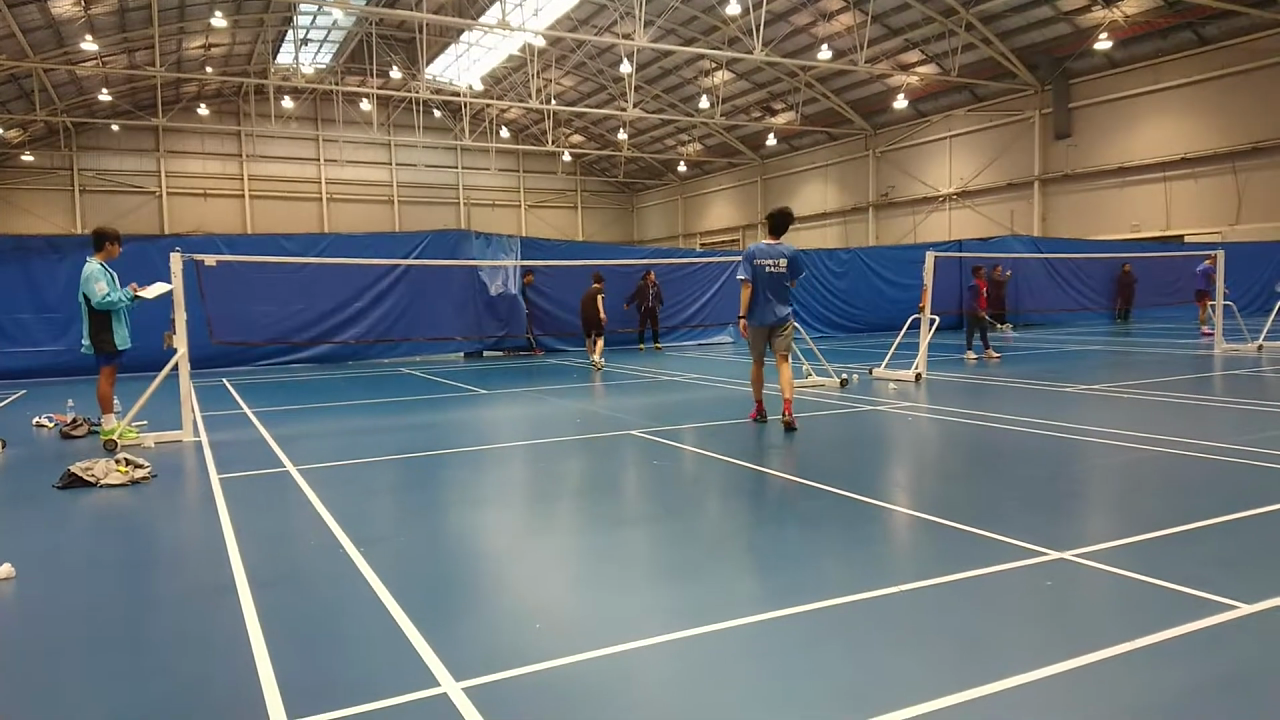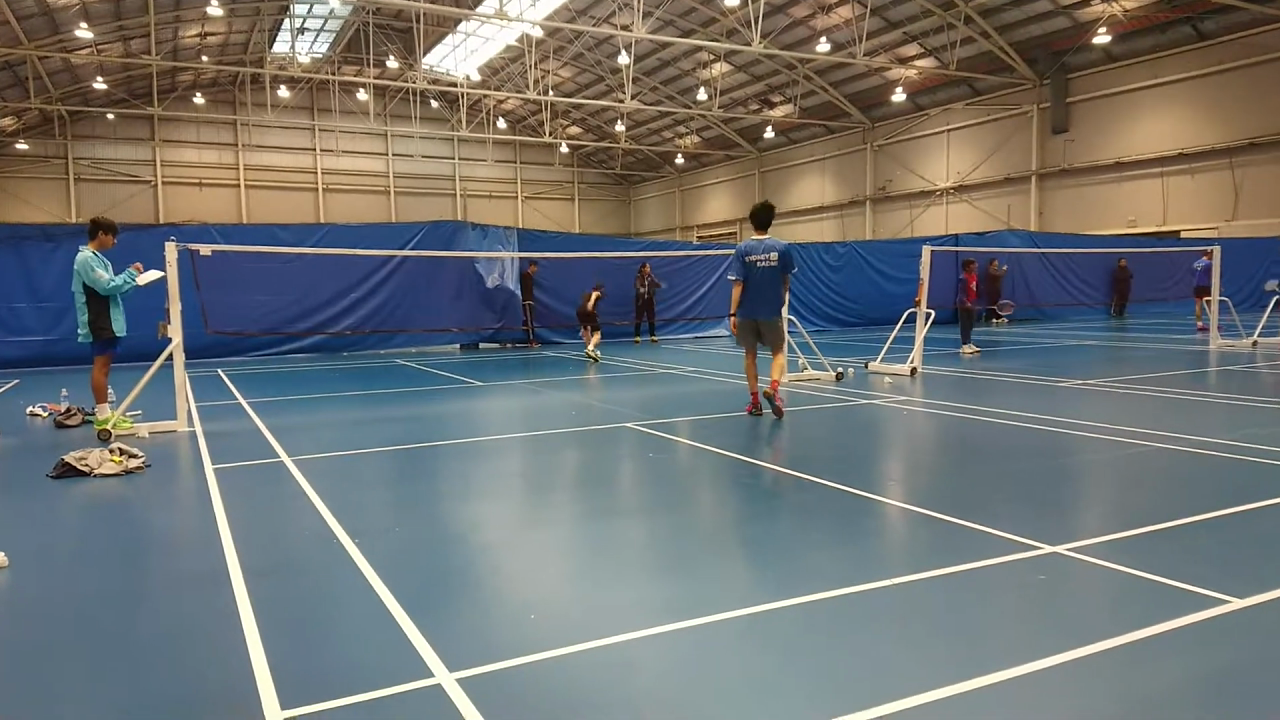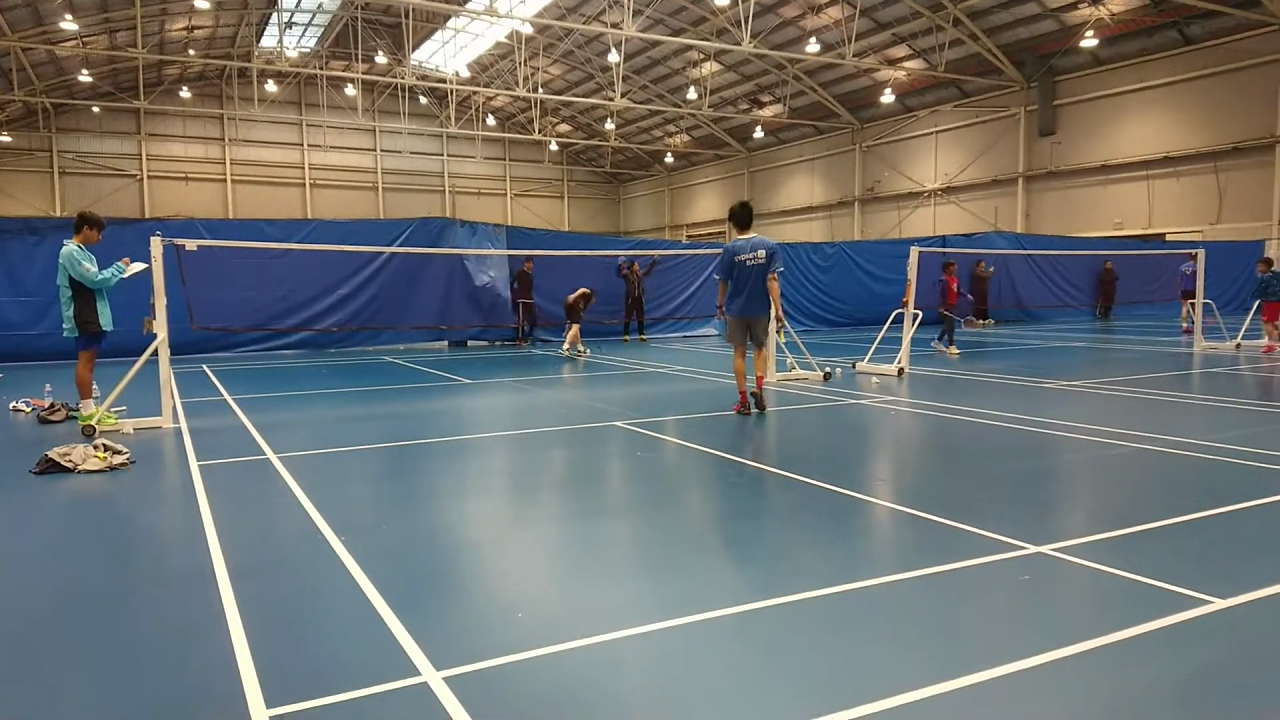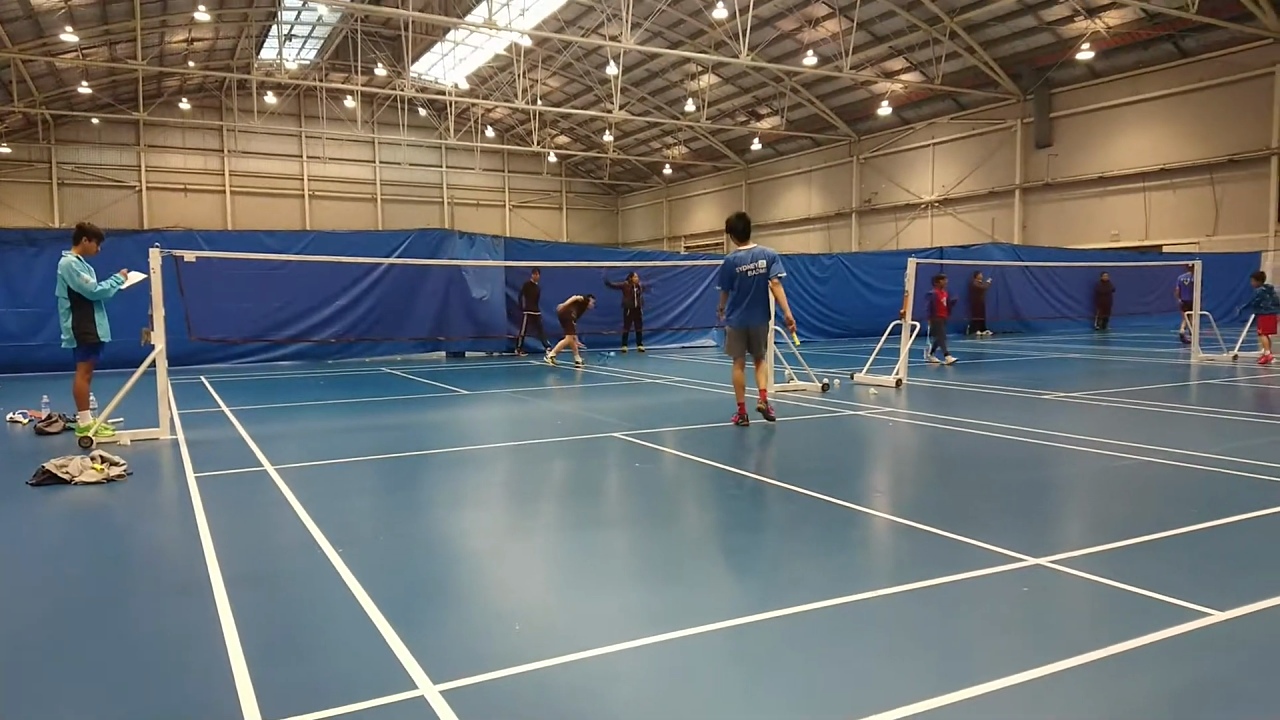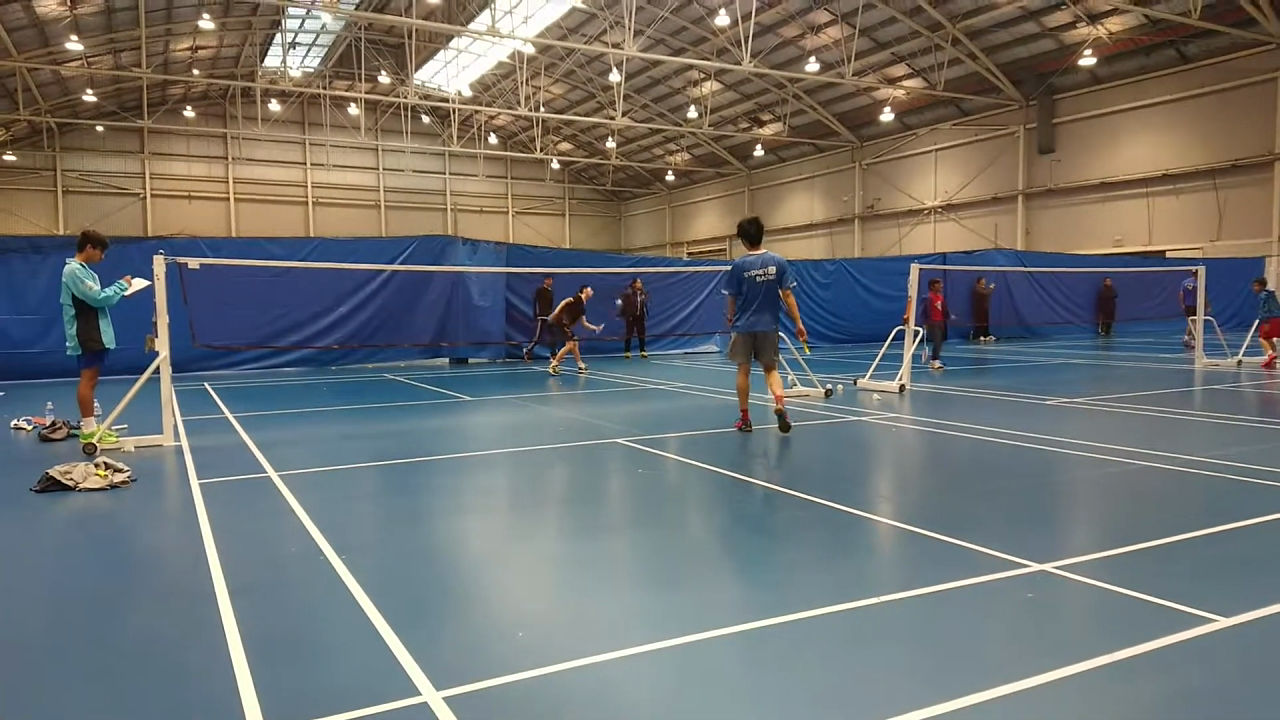
dt=0.2s
person 1, frame 1
left shoulder: (751, 252)
right shoulder: (792, 253)
left elbow: (746, 286)
left wrist: (742, 316)
left hip: (757, 318)
right hip: (782, 317)
left knee: (757, 362)
right knee: (783, 363)
left ankle: (759, 409)
right ankle: (787, 411)
person 1, frame 2
left shoulder: (742, 249)
right shoulder: (783, 248)
left elbow: (738, 284)
right elbow: (786, 281)
left wrist: (732, 313)
left hip: (747, 312)
right hip: (772, 312)
left knee: (750, 355)
right knee: (778, 353)
left ankle: (755, 401)
right ankle: (773, 389)
person 1, frame 3
left shoulder: (729, 249)
right shoulder: (769, 246)
left elbow: (723, 283)
right elbow: (772, 279)
left wrist: (719, 305)
right wrist: (778, 308)
left hip: (736, 309)
right hip: (761, 308)
left knee: (739, 352)
right knee: (760, 347)
left ankle: (743, 401)
right ankle: (758, 387)
person 1, frame 4
left shoulder: (730, 260)
right shoulder: (769, 255)
left elbow: (724, 292)
right elbow: (775, 284)
left wrist: (722, 309)
right wrist: (787, 313)
left hip: (736, 320)
right hip: (760, 319)
left knee: (738, 364)
right knee: (760, 360)
left ankle: (741, 412)
right ankle: (764, 400)
person 1, frame 5
left shoulder: (739, 265)
right shoulder: (779, 262)
left elbow: (732, 298)
right elbow: (787, 295)
left wrist: (731, 317)
right wrist: (798, 323)
left hip: (743, 326)
right hip: (768, 326)
left knee: (743, 370)
right knee: (771, 369)
left ankle: (745, 418)
right ankle: (780, 404)
person 2, frame 1
left shoulder: (102, 269)
right shoulder: (94, 270)
right elbow: (101, 301)
left wrist: (131, 294)
right wrist: (126, 293)
left hip: (113, 333)
right hip: (105, 334)
left knee: (110, 377)
right knee: (106, 377)
left ankle: (110, 422)
right ankle: (108, 426)
person 2, frame 2
left shoulder: (96, 258)
right shoulder: (86, 259)
right elbow: (107, 287)
left wrist: (130, 279)
right wrist: (130, 273)
left hip: (108, 321)
right hip: (100, 323)
left knee: (104, 366)
right knee: (101, 366)
left ankle: (105, 412)
right ankle: (102, 416)
person 2, frame 3
left shoulder: (80, 252)
right shoulder: (72, 252)
left elbow: (92, 281)
right elbow: (95, 280)
left wrist: (116, 272)
right wrist: (119, 267)
left hip: (91, 316)
right hip: (84, 317)
left knee: (89, 362)
right knee: (86, 362)
left ankle: (89, 408)
right ankle: (86, 412)
person 2, frame 4
left shoulder: (78, 263)
right shoulder: (70, 264)
left elbow: (90, 292)
right elbow: (93, 291)
left wrist: (115, 284)
right wrist: (117, 279)
left hip: (89, 327)
right hip: (82, 329)
left knee: (86, 373)
right knee: (83, 373)
left ankle: (86, 419)
right ankle: (84, 424)
person 2, frame 5
left shoulder: (82, 270)
right shoulder: (74, 271)
left elbow: (94, 299)
right elbow: (97, 298)
left wrist: (118, 290)
right wrist: (121, 285)
left hip: (94, 334)
right hip: (87, 336)
left knee: (90, 380)
right knee: (88, 380)
left ankle: (90, 426)
right ankle: (88, 430)
